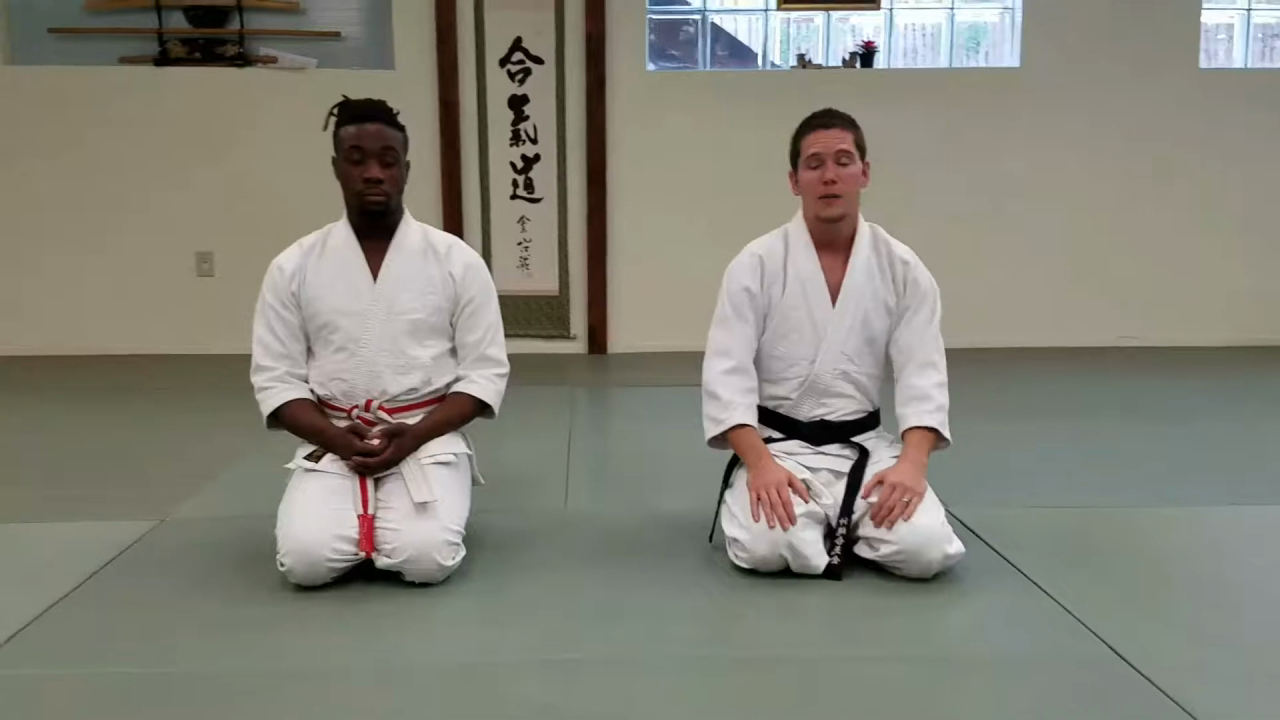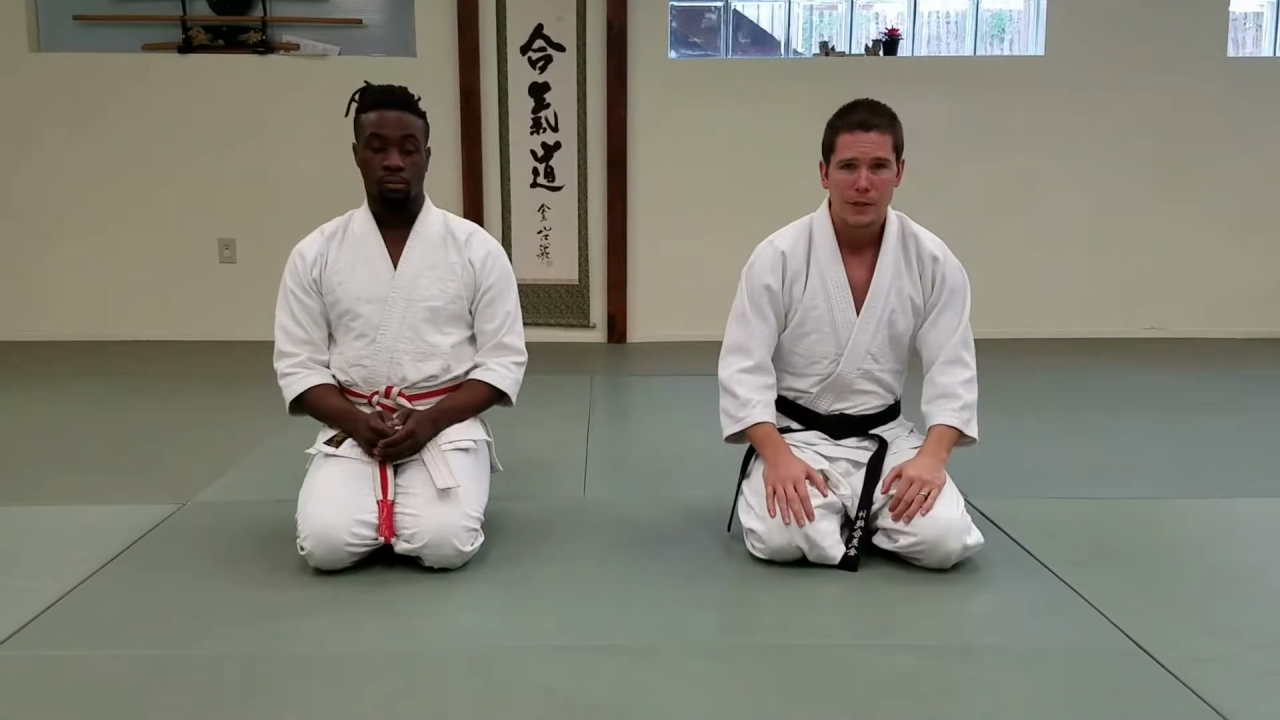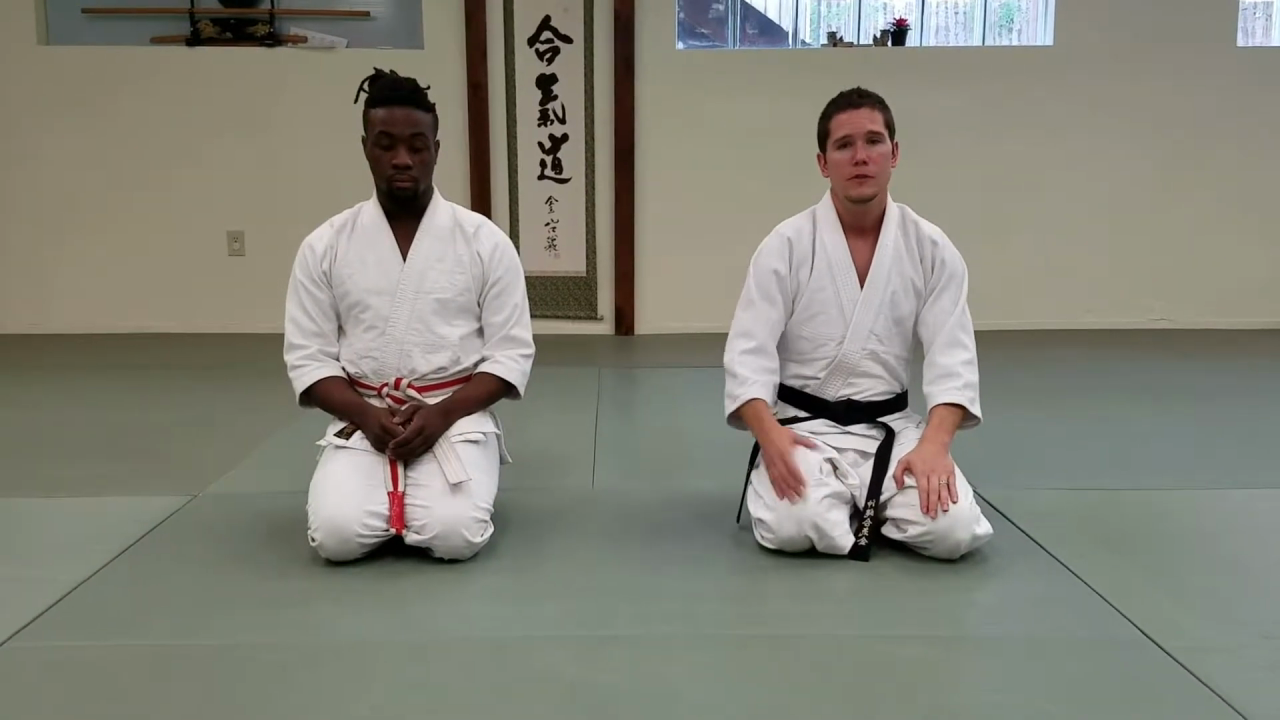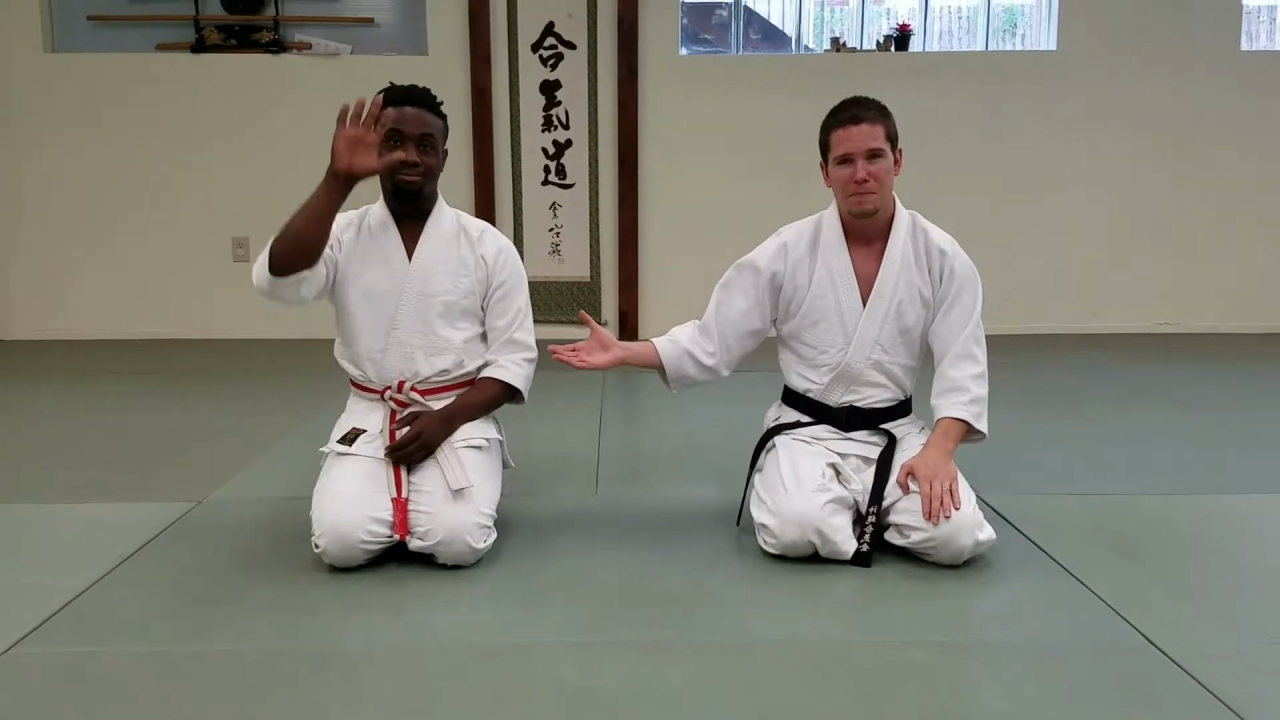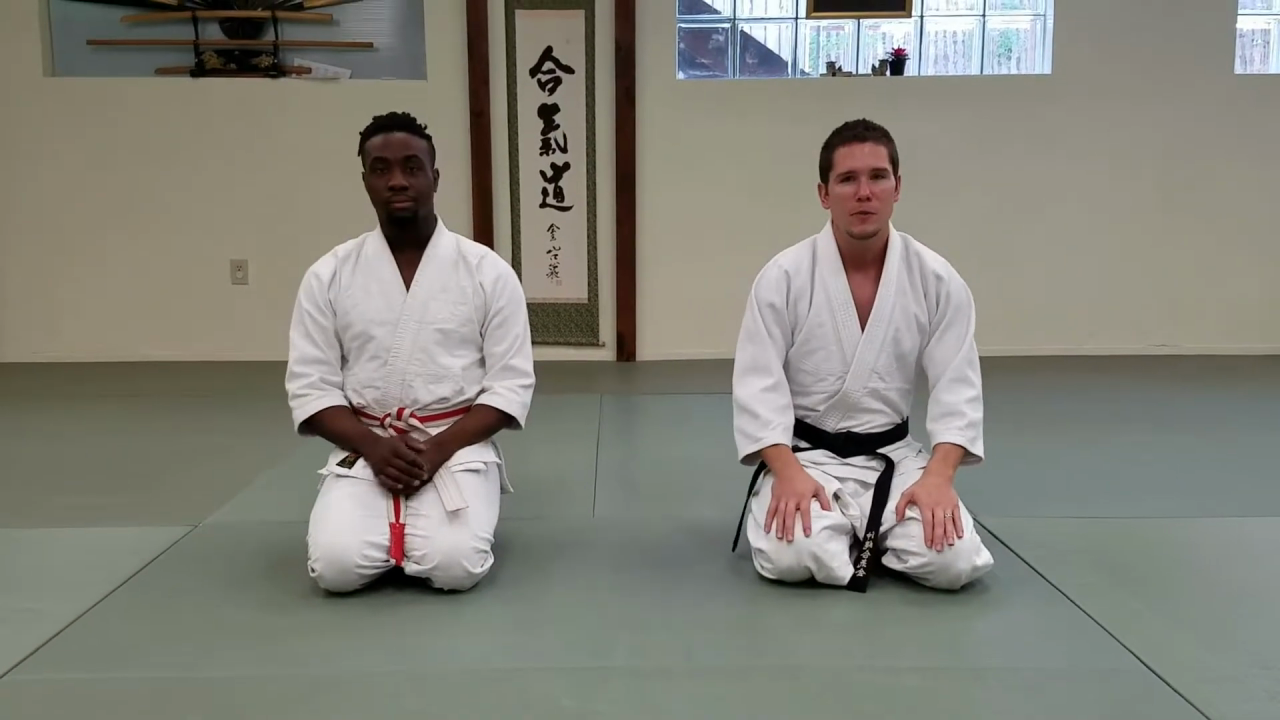
dt=1s
person 1, frame 1
left shoulder: (456, 260)
right shoulder: (293, 267)
left elbow: (486, 371)
right elbow: (276, 378)
left wrist: (414, 435)
right wrist: (337, 438)
left hip: (427, 438)
right hip: (331, 444)
left knee: (426, 559)
right knee: (306, 562)
left ankle: (394, 519)
right ankle: (359, 520)
person 1, frame 2
left shoulder: (476, 248)
right shoulder: (314, 253)
left elbow: (503, 359)
right elbow: (298, 364)
left wrist: (432, 419)
right wrist: (358, 422)
left hip: (446, 424)
right hip: (352, 428)
left knee: (444, 544)
right knee: (326, 545)
left ankle: (416, 503)
right ankle: (383, 506)
person 1, frame 3
left shoulder: (484, 241)
right shoulder: (325, 245)
left elbow: (510, 353)
right elbow: (308, 357)
left wrist: (441, 413)
right wrist: (367, 415)
left hip: (455, 415)
right hip: (363, 419)
left knee: (454, 535)
right knee: (337, 535)
left ankle: (423, 493)
right ankle: (394, 496)
person 1, frame 4
left shoulder: (488, 246)
right shoulder: (339, 237)
left elbow: (514, 357)
right elbow: (277, 278)
left wrist: (443, 420)
right wrist: (338, 178)
left hip: (457, 419)
right hip: (369, 419)
left knee: (458, 542)
right knee: (340, 542)
left ankle: (435, 495)
right ankle: (392, 498)
person 1, frame 5
left shoulder: (488, 271)
right shoulder: (329, 275)
left elbow: (510, 385)
right elbow: (311, 387)
left wrist: (438, 448)
right wrist: (374, 445)
left hip: (457, 444)
right hip: (366, 447)
left knee: (454, 566)
right knee: (337, 568)
right ankle: (393, 524)
person 2, frame 1
left shoulder: (902, 268)
right shoulder: (755, 264)
left elbow: (922, 376)
right elbow: (726, 375)
left wrist: (910, 463)
right wrist: (759, 464)
left hip: (865, 446)
right hip: (777, 446)
left knee: (925, 549)
right knee: (765, 548)
left ankle: (841, 524)
right ankle: (813, 520)
person 2, frame 2
left shoulder: (933, 262)
right shoulder: (777, 256)
left elbow: (952, 370)
right elbow: (743, 368)
left wrist: (931, 457)
right wrist: (777, 458)
left hip: (885, 436)
right hip: (796, 434)
left knee: (944, 540)
right knee: (782, 538)
left ankle: (856, 514)
right ankle: (831, 510)
person 2, frame 3
left shoulder: (930, 247)
right shoulder: (785, 245)
left elbow: (953, 356)
right elbow: (750, 352)
left wrist: (934, 443)
right wrist: (768, 434)
left hip: (891, 426)
right hip: (806, 426)
left knee: (953, 529)
right knee: (791, 527)
left ankle: (870, 503)
person 2, frame 4
left shoulder: (941, 257)
right shoulder: (786, 252)
left elbow: (963, 365)
right elbow: (712, 341)
left wrist: (938, 450)
right wrist: (622, 352)
left hip: (895, 432)
right hip: (808, 430)
left knee: (956, 536)
right knee: (796, 530)
left ankle: (862, 509)
right ankle: (849, 509)
person 2, frame 5
left shoulder: (937, 280)
right shoulder: (783, 276)
left elbow: (957, 387)
right elbow: (758, 385)
left wrist: (938, 476)
right wrist: (789, 472)
left hip: (894, 456)
right hip: (806, 455)
left knee: (953, 561)
right knee: (792, 556)
left ankle: (865, 536)
right ankle: (851, 536)
